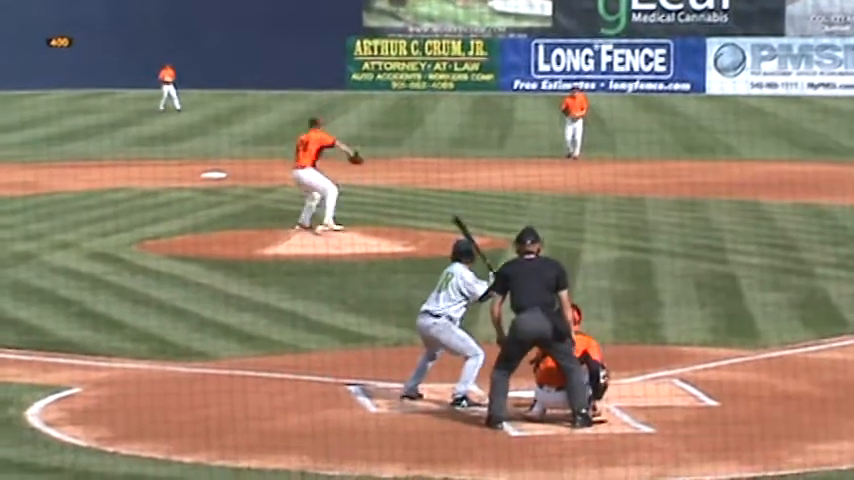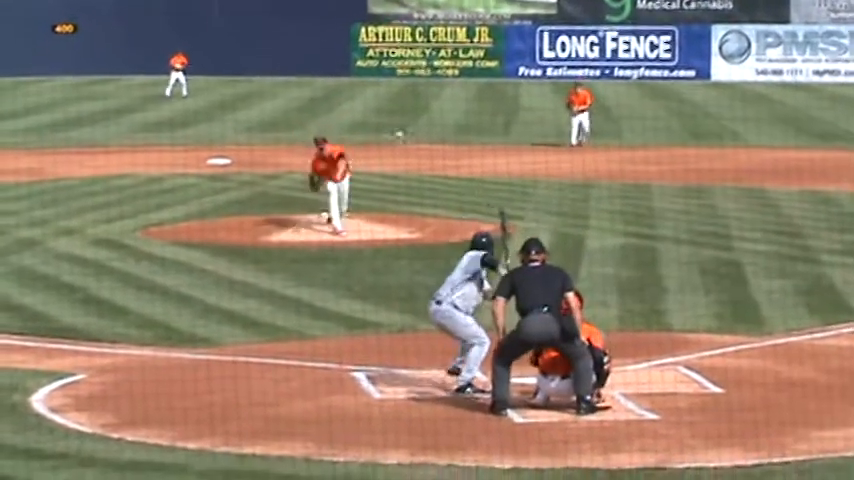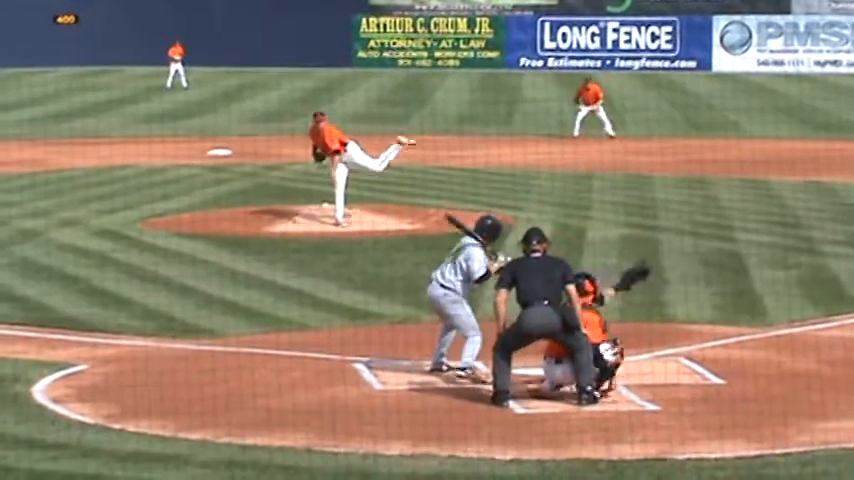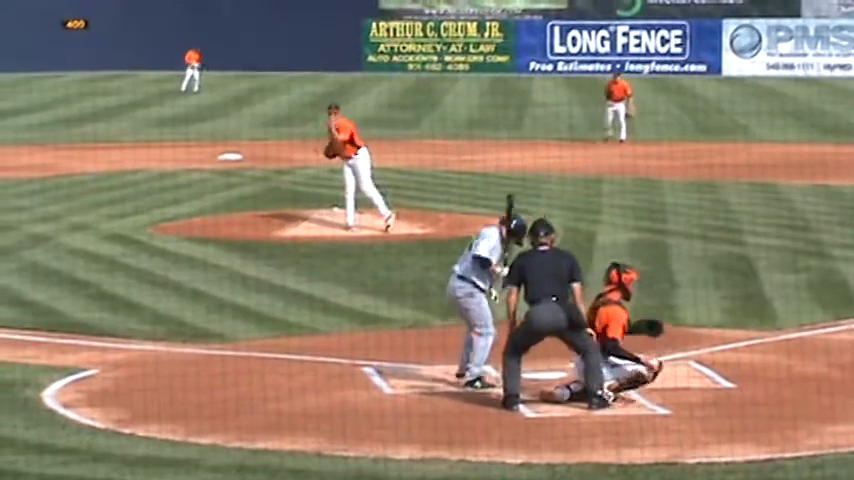
dt=0.5s
person 1, frame 1
left shoulder: (507, 269)
right shoulder: (554, 266)
left elbow: (495, 307)
right elbow: (565, 304)
left wrist: (500, 334)
right wrist: (570, 332)
left hip: (522, 323)
right hip: (549, 323)
left knee: (502, 370)
right knee: (571, 367)
left ankle: (496, 417)
right ankle: (580, 415)
person 1, frame 2
left shoulder: (513, 275)
right shoulder: (558, 273)
left elbow: (497, 308)
right elbow: (574, 306)
left wrist: (502, 337)
right wrist: (578, 335)
left hip: (528, 326)
right hip: (554, 325)
left knee: (501, 357)
right knee: (581, 356)
left ankle: (500, 403)
right ankle: (584, 401)
person 1, frame 3
left shoulder: (513, 266)
right shoulder: (560, 264)
left elbow: (499, 300)
right elbow: (574, 297)
left wrist: (501, 330)
right wrist: (580, 327)
left hip: (528, 318)
right hip: (555, 317)
left knee: (502, 348)
right knee: (582, 346)
left ankle: (502, 393)
right ankle: (586, 392)
person 1, frame 4
left shoulder: (522, 260)
right shoulder: (567, 258)
left elbow: (511, 297)
right elbow: (577, 295)
left wrist: (512, 326)
right wrist: (583, 324)
left hip: (536, 315)
right hip: (563, 314)
left knee: (512, 352)
right knee: (592, 350)
left ankle: (512, 398)
right ankle: (597, 396)
person 2, frame 1
left shoulder: (449, 270)
right shoulder: (463, 273)
left elbow: (472, 293)
right elbow: (482, 295)
left wrist: (485, 285)
right wrist: (492, 283)
left hip: (424, 320)
right hip: (440, 323)
left knee: (431, 354)
right knee: (476, 354)
left ankle: (409, 390)
right ankle: (460, 396)
person 2, frame 2
left shoulder: (479, 270)
right shoulder: (471, 257)
left elbow: (486, 293)
right elbow: (488, 259)
right wrist: (501, 270)
left hip: (443, 309)
right hip: (446, 310)
left knee: (470, 335)
right knee: (482, 341)
left ankle: (457, 367)
right ankle: (464, 384)
person 2, frame 3
left shoulder: (468, 242)
right shoulder: (475, 250)
left elbow: (482, 267)
right elbow: (480, 278)
left wrist: (496, 264)
right wrist: (495, 266)
left hip: (435, 289)
right hip: (448, 295)
left knee: (450, 325)
right knee: (474, 335)
left ankle: (438, 363)
right ankle: (465, 367)
person 2, frame 4
left shoulder: (492, 237)
right shoulder: (491, 235)
right elbow: (480, 259)
left wrist: (490, 286)
right wrist: (499, 270)
left hip: (460, 285)
right hip: (467, 287)
left knee: (475, 328)
right knee: (486, 332)
left ankle: (464, 369)
right ankle: (473, 377)
person 3, frame 1
right shoulder: (587, 340)
left elbow: (537, 368)
right elbow: (594, 368)
right wrist: (595, 399)
left hip: (542, 396)
right hip: (566, 396)
right knee: (602, 373)
left ankle: (536, 409)
person 3, frame 2
right shoulder: (589, 328)
left elbow: (534, 360)
right elbow: (598, 356)
right wrist: (598, 386)
left hip: (545, 384)
right hip: (569, 386)
right knee: (604, 358)
left ankle: (540, 396)
person 3, frame 3
right shoulder: (593, 316)
right elbow: (593, 351)
right wrist: (608, 374)
left hip: (549, 369)
right hip: (568, 371)
right knee: (615, 347)
left ankle: (549, 384)
right ankle: (593, 388)
person 3, frame 4
left shoulder: (598, 302)
right shoulder: (617, 310)
right elbow: (611, 348)
left wrist: (629, 328)
right wrist: (641, 359)
left hip: (583, 363)
right knee: (652, 367)
left ankle: (564, 391)
right ankle: (609, 388)
person 4, frame 1
left shoulder: (302, 138)
right shoulder: (319, 136)
right elbow: (336, 143)
right wrist: (350, 152)
left hip: (297, 173)
right hip: (306, 172)
left knee: (314, 196)
right knee: (332, 191)
left ankle: (303, 223)
right ankle: (328, 223)
person 4, frame 2
left shoulder: (336, 151)
right shoulder: (315, 161)
left elbow: (344, 160)
right elbow: (315, 173)
left wrist: (340, 173)
left hip: (343, 178)
right hip: (329, 180)
left knee: (342, 204)
right knee: (333, 195)
left ankle: (334, 215)
right ankle: (337, 227)
person 4, frame 3
left shoulder: (328, 130)
right shoulder: (312, 132)
left elbow: (336, 152)
left wrist: (333, 170)
right wrist: (315, 152)
left hip: (350, 151)
right hip: (338, 158)
left knee: (378, 166)
right knee: (339, 187)
left ankle: (400, 143)
right ankle: (339, 218)
person 4, frame 4
left shoulder: (345, 124)
right shoulder: (332, 125)
left elbow: (341, 143)
left wrist: (333, 129)
left hip: (359, 156)
right hip: (347, 160)
left knee: (366, 187)
right knee: (349, 190)
left ankle: (387, 215)
right ankle: (350, 222)
